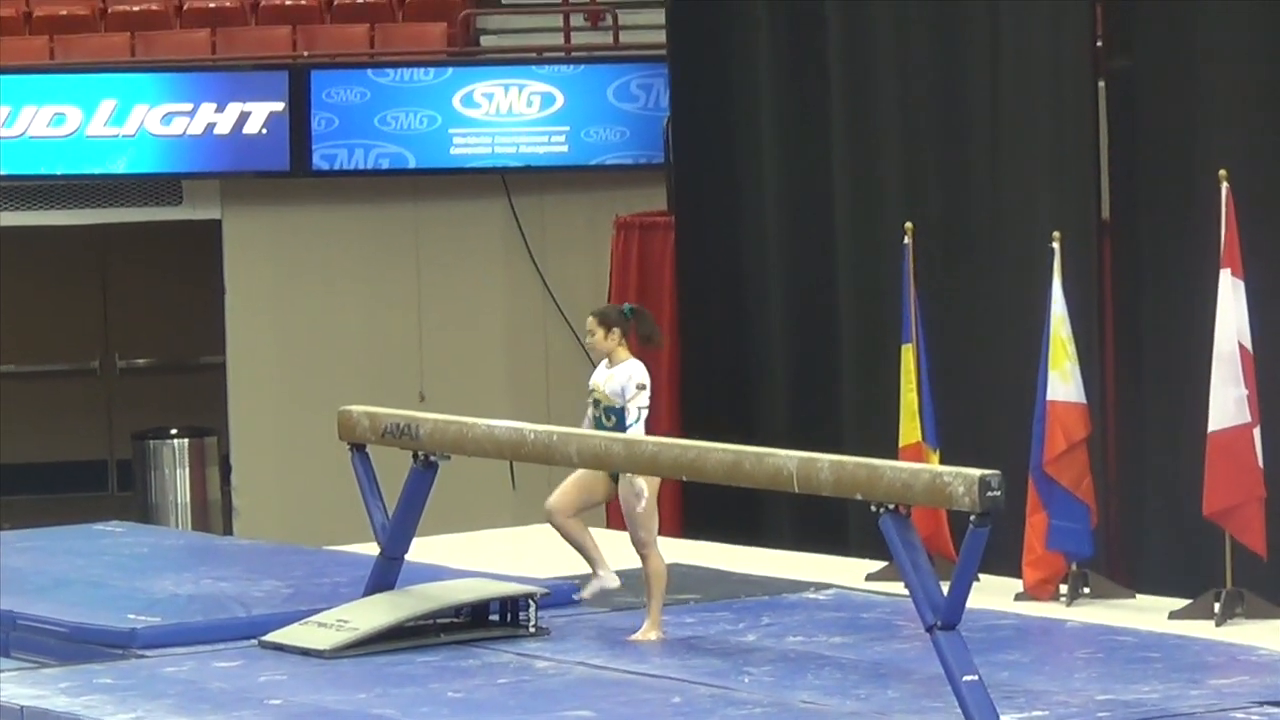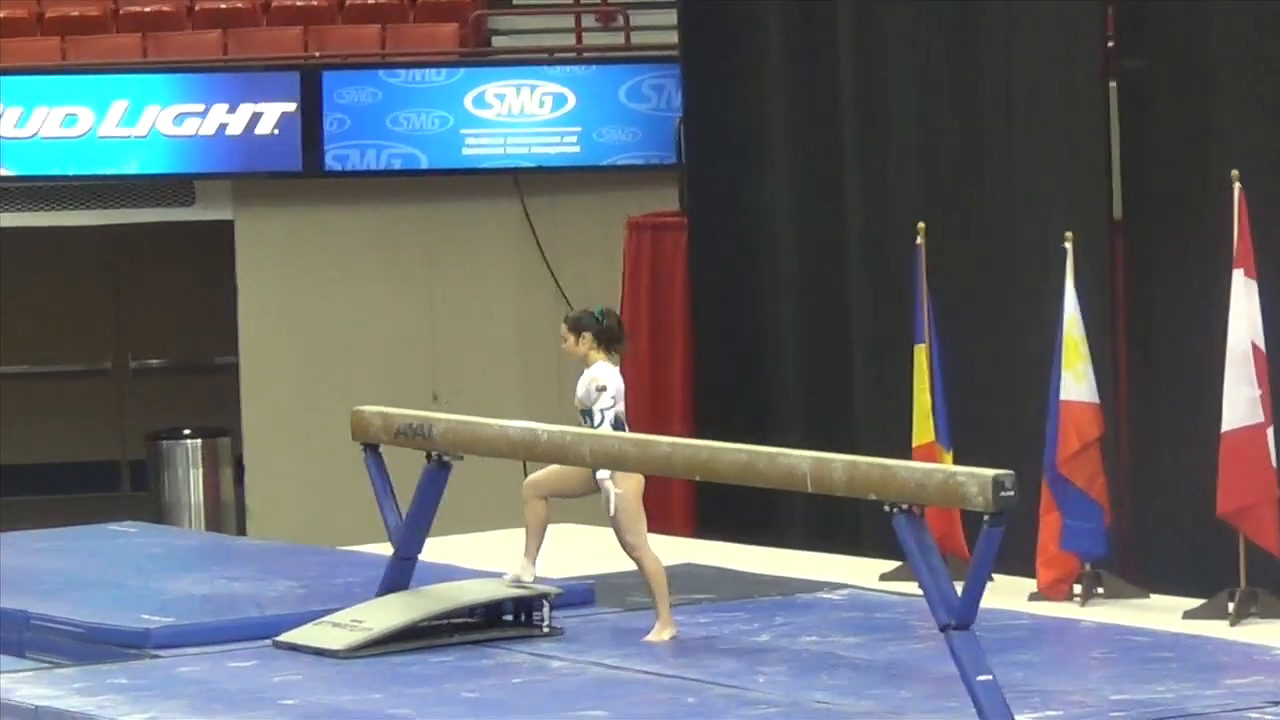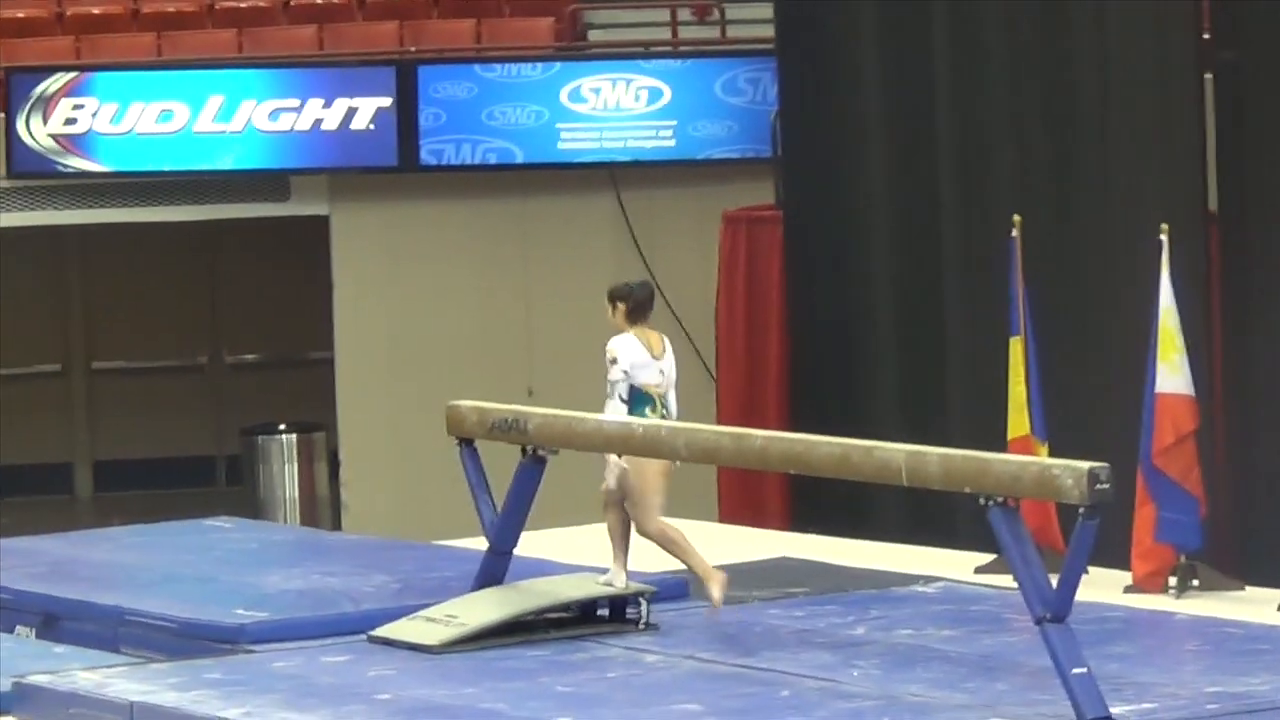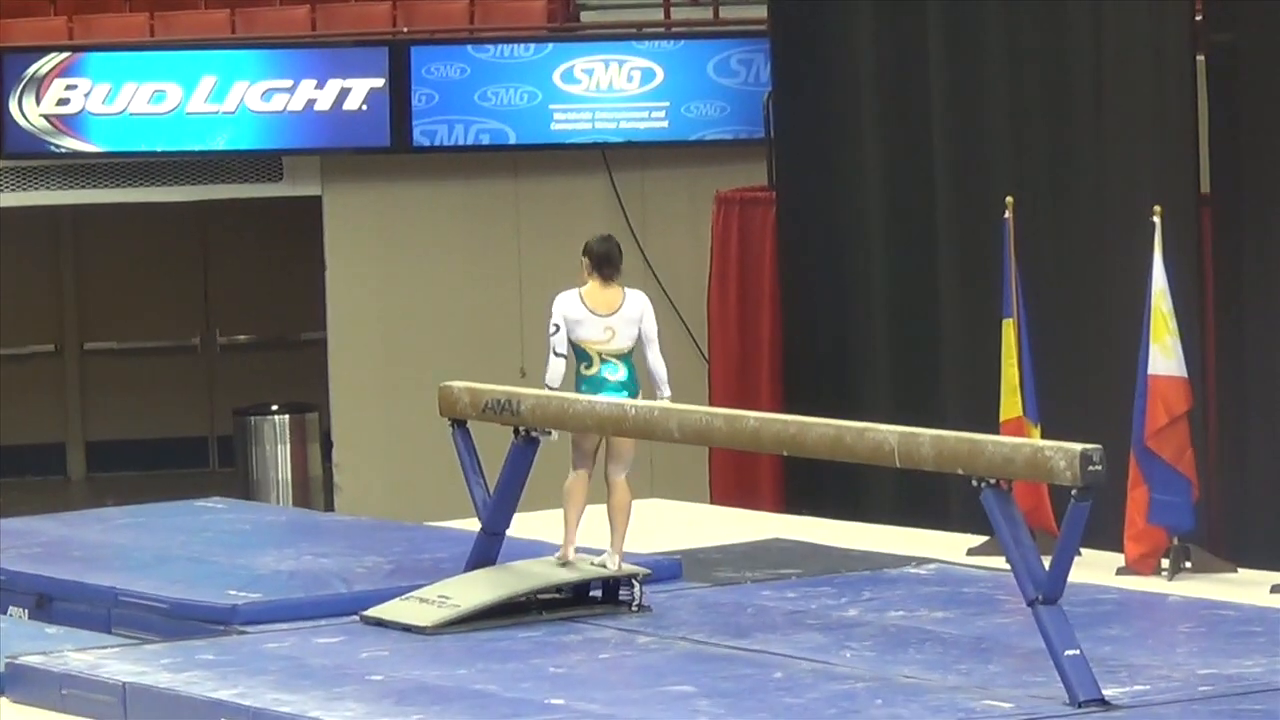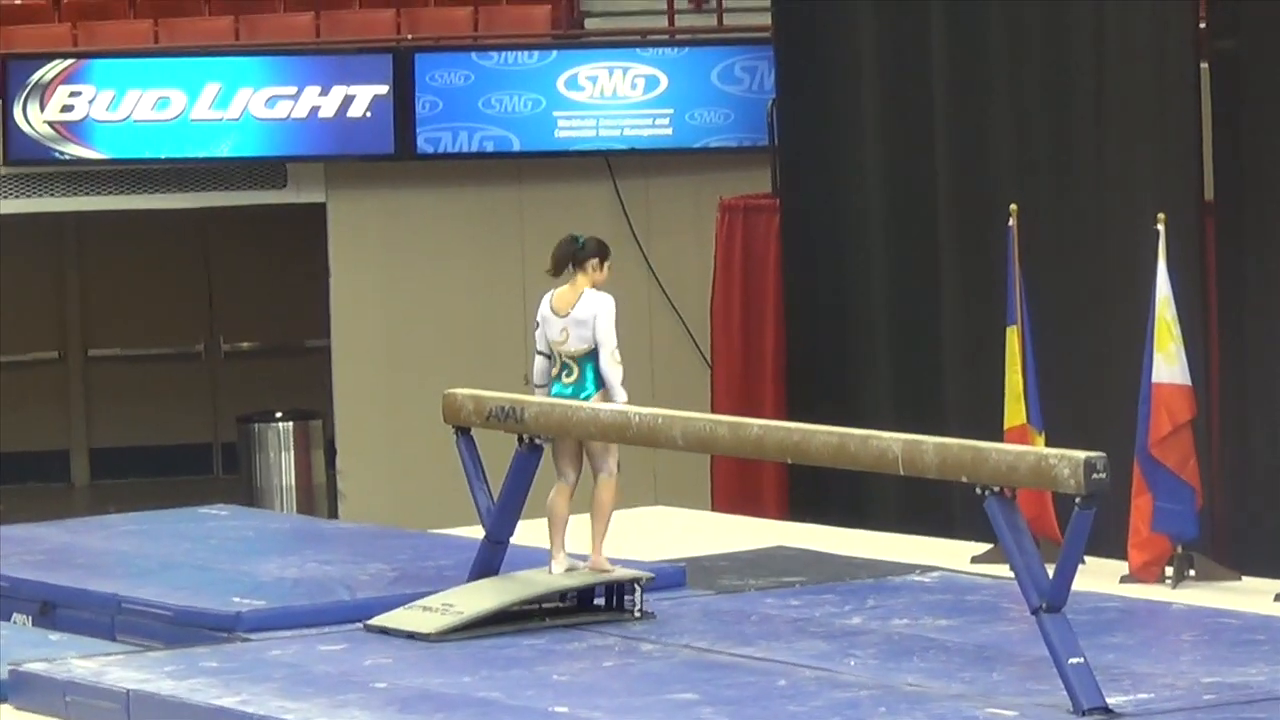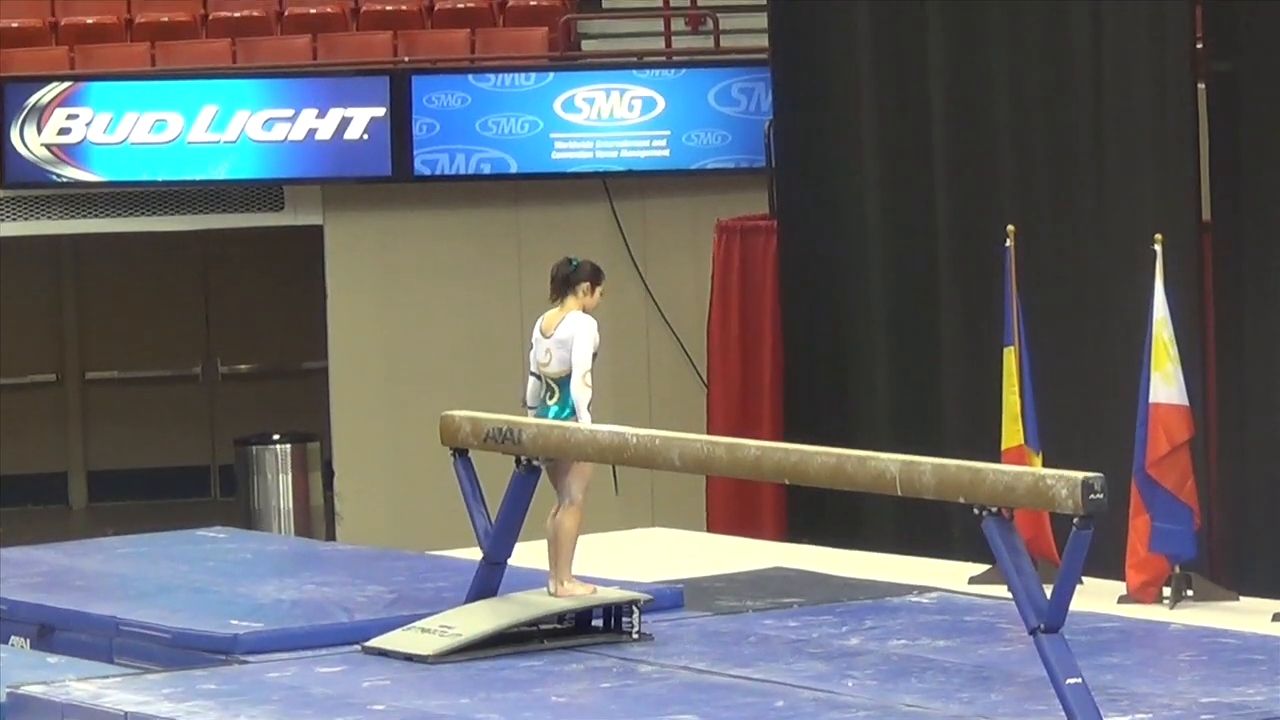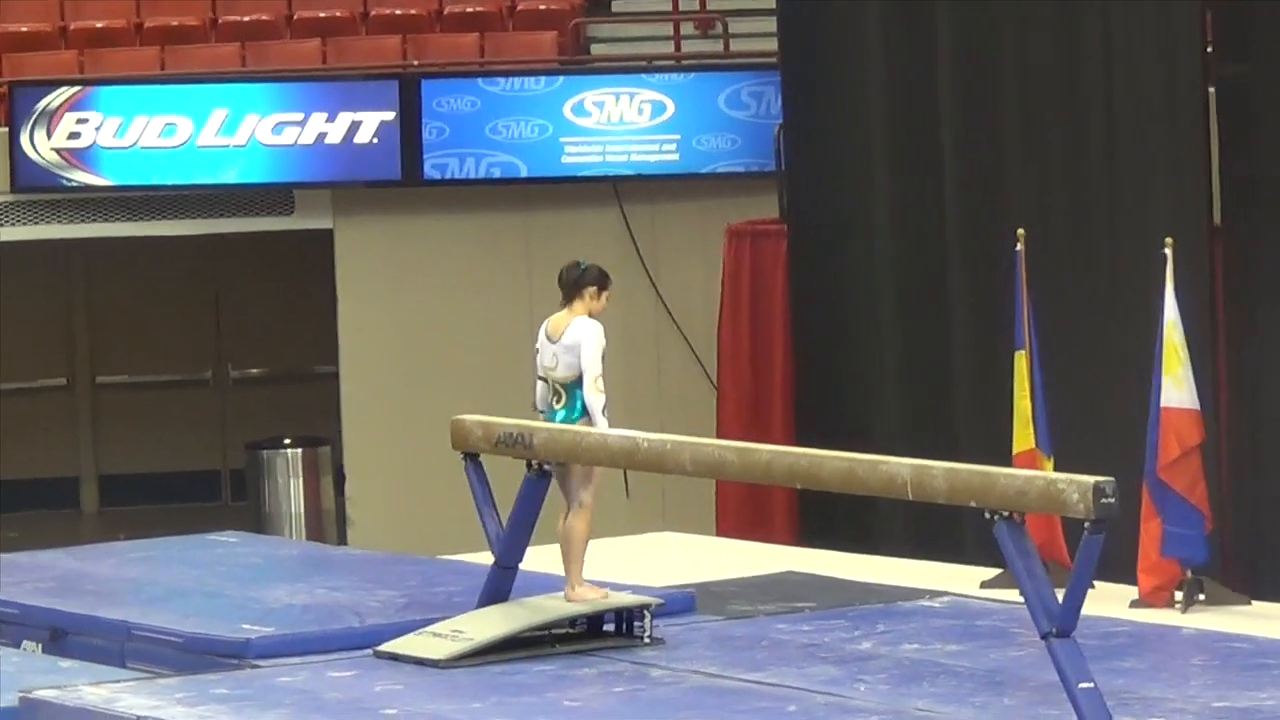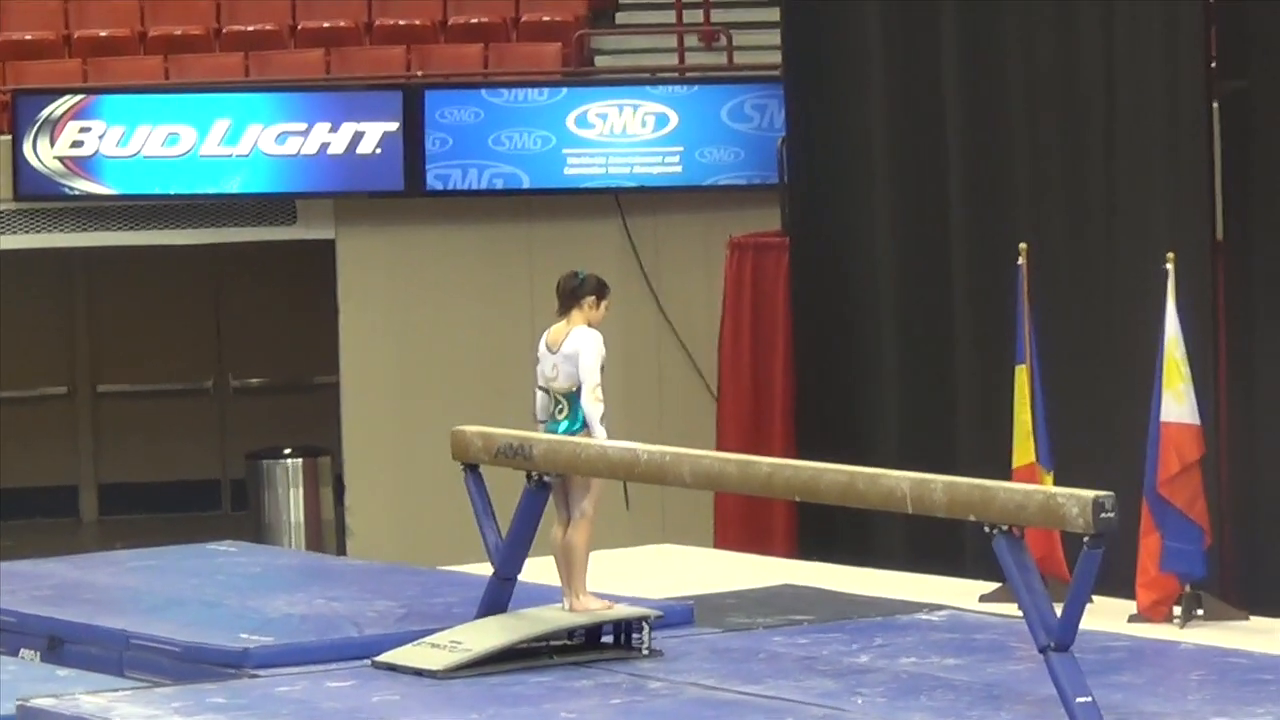
dt=0.3s
person 1, frame 1
left shoulder: (634, 372)
right shoulder: (603, 367)
left elbow: (636, 427)
left wrist: (639, 474)
right wrist: (586, 429)
left knee: (644, 544)
right knee: (556, 508)
left ankle: (654, 623)
right ankle: (603, 572)
person 1, frame 2
left shoulder: (603, 375)
right shoulder: (593, 371)
left elbow: (604, 428)
left wrist: (605, 476)
left hip: (617, 466)
right hip: (596, 462)
left knee: (636, 546)
right knee: (533, 487)
left ankle: (665, 621)
right ankle: (528, 567)
person 1, frame 3
left shoulder: (620, 346)
right shoulder: (663, 342)
left elbow: (617, 401)
left wrist: (613, 454)
left knee: (649, 522)
right knee: (614, 497)
left ankle: (709, 575)
right ankle: (618, 571)
person 1, frame 4
left shoulder: (565, 302)
right shoulder: (638, 301)
left elbow: (557, 357)
right elbow: (653, 352)
right wrist: (664, 394)
left hip: (590, 394)
right hip: (627, 393)
left knee: (580, 470)
right knee: (618, 476)
left ankle: (568, 544)
right ankle: (615, 554)
person 1, frame 5
left shoulder: (548, 301)
right shoulder: (600, 302)
left elbow: (541, 357)
right elbow: (608, 356)
left wrist: (540, 399)
right wrist: (621, 400)
left hip: (558, 396)
right hip: (591, 396)
left knee: (565, 479)
right knee: (606, 473)
left ankle: (558, 556)
right ankle: (597, 552)
person 1, frame 6
left shoulder: (542, 323)
right shoulder: (583, 324)
right elbow: (580, 380)
left wrist: (533, 420)
right wrist: (587, 425)
left hip: (546, 417)
right hip: (569, 418)
left knee: (562, 502)
right knee: (573, 501)
left ankle: (557, 575)
right ankle: (564, 581)
person 1, frame 7
left shoulder: (547, 327)
right shoulder: (589, 329)
left elbow: (541, 383)
right elbow: (592, 384)
right wrist: (602, 429)
left hip: (554, 420)
right hip: (577, 421)
left knee: (573, 504)
right knee: (583, 504)
left ankle: (573, 580)
right ankle: (576, 585)
person 1, frame 8
left shoulder: (547, 337)
right shoulder: (588, 338)
left elbow: (542, 392)
right elbow: (590, 392)
right wrist: (600, 438)
left hip: (554, 429)
right hip: (579, 431)
left knee: (564, 517)
right knee: (582, 516)
left ankle: (569, 592)
right ankle: (579, 596)
